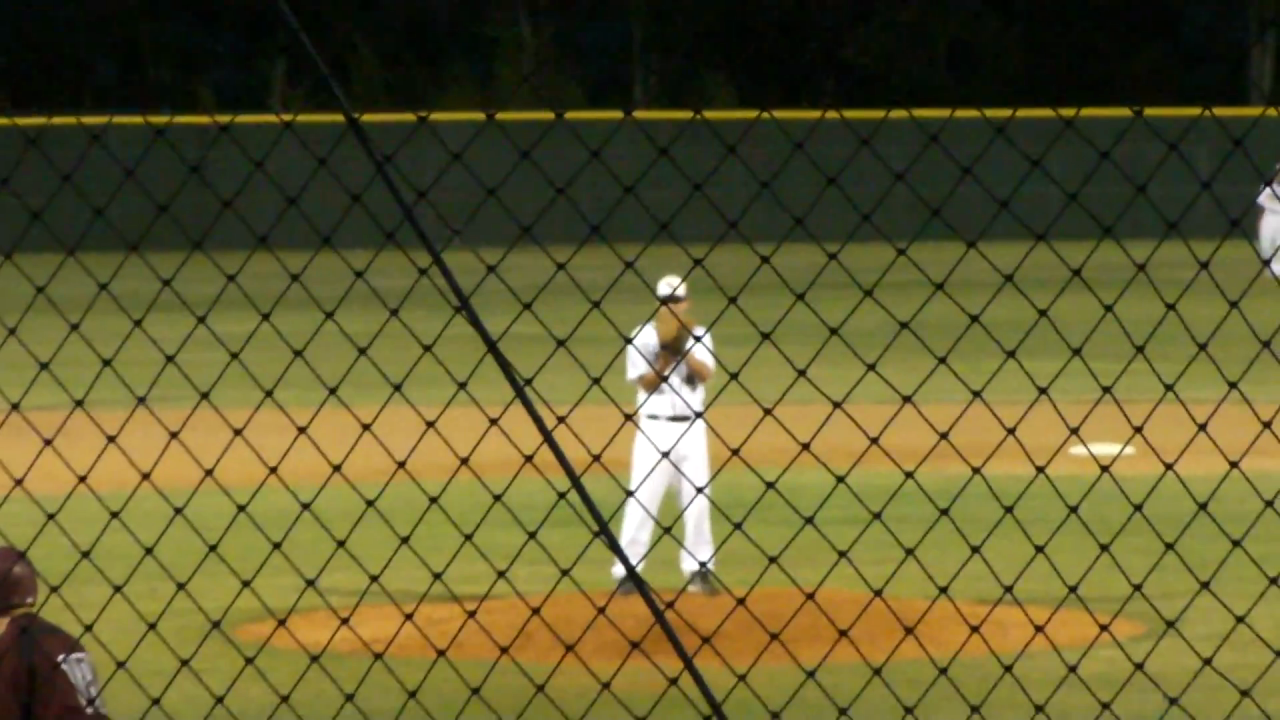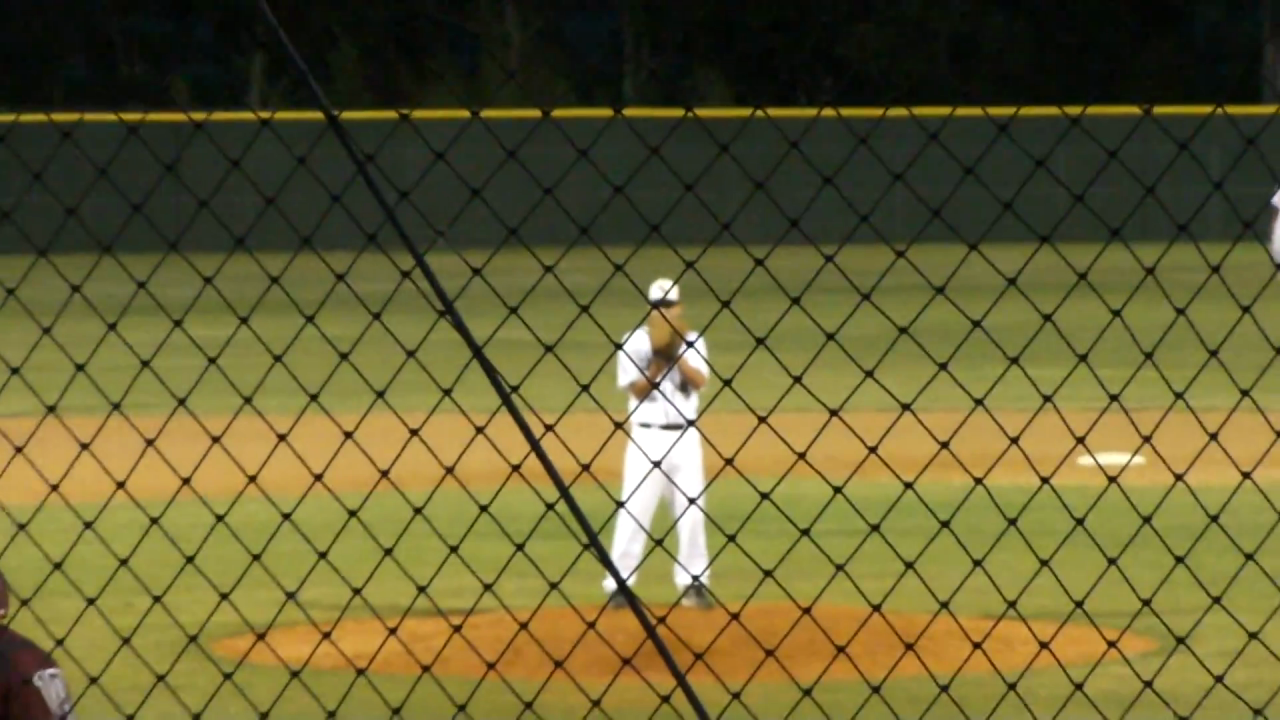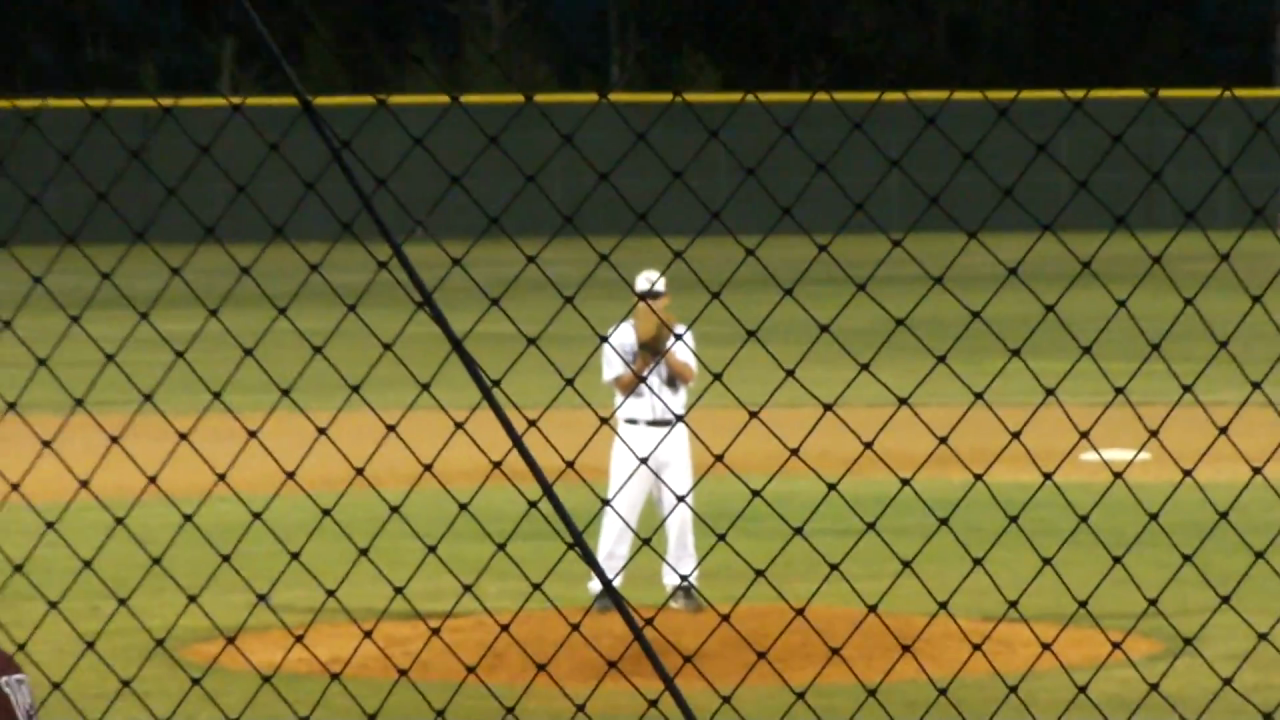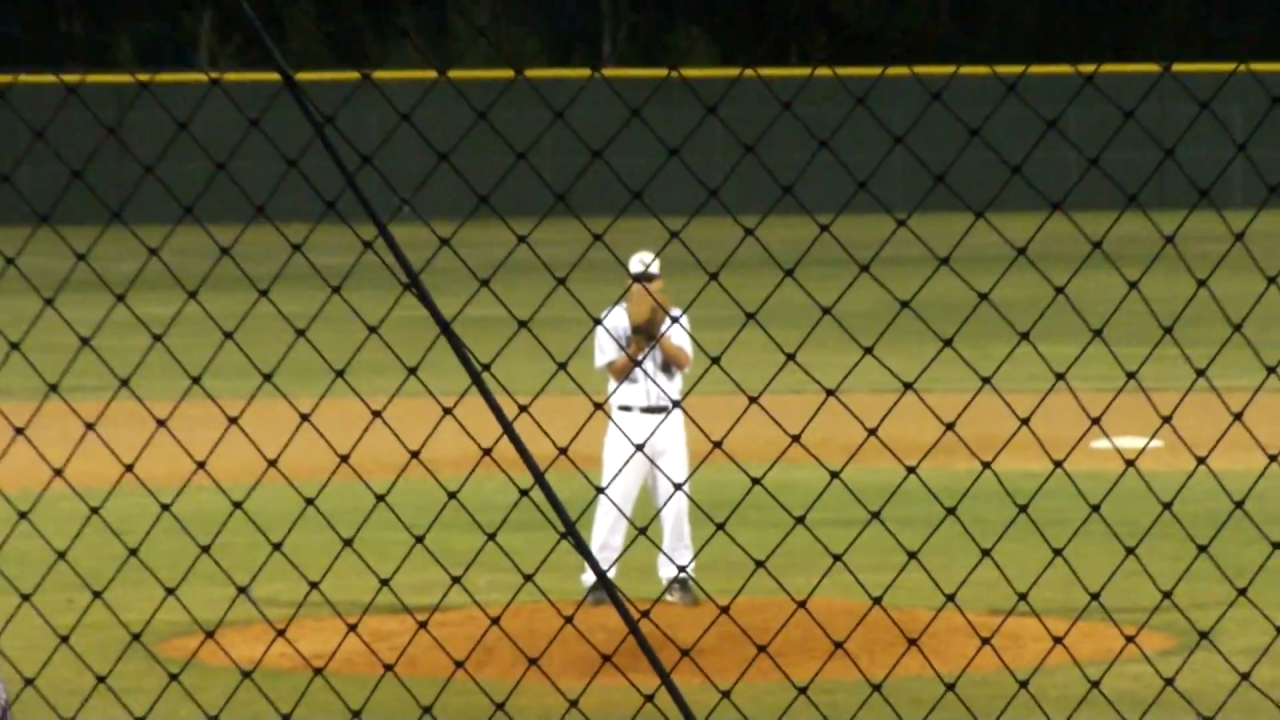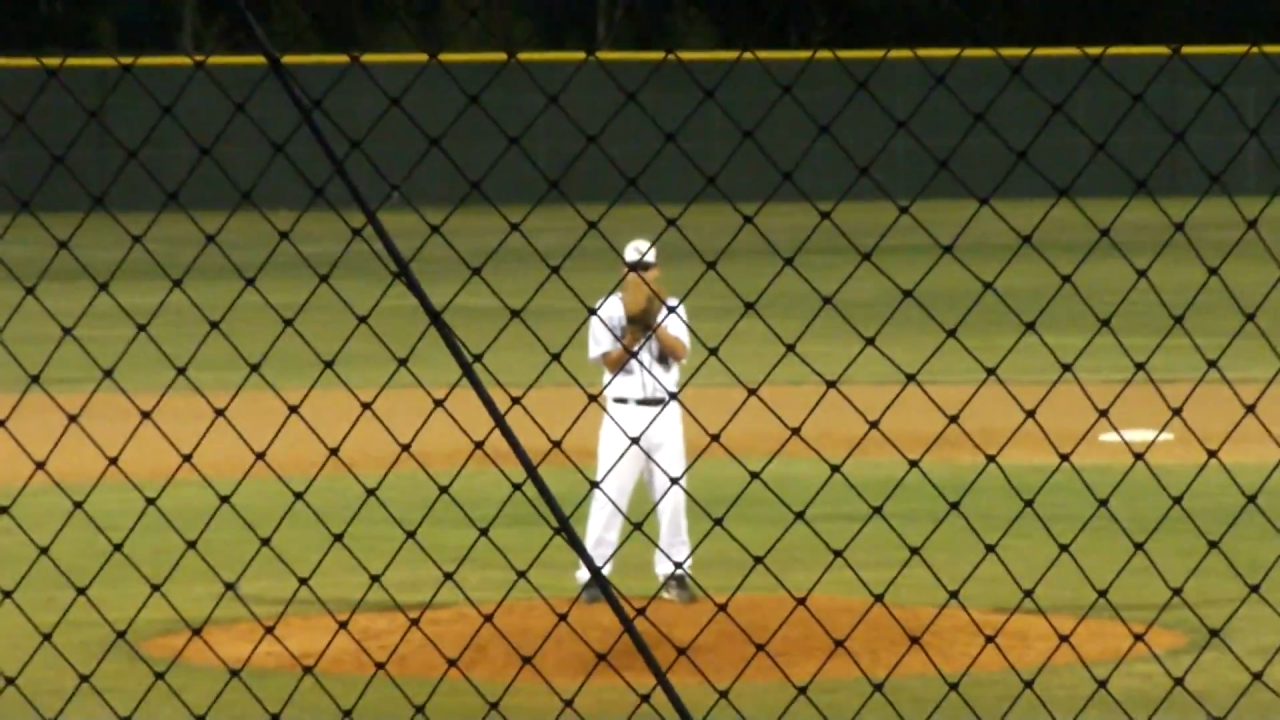
dt=0.1s
person 1, frame 1
left shoulder: (698, 335)
right shoulder: (642, 337)
left elbow: (706, 375)
right elbow: (646, 383)
left wrist: (683, 349)
right wrist: (666, 356)
left hip: (692, 427)
right hip: (655, 428)
left knee: (698, 498)
right knee: (642, 499)
left ankle: (699, 568)
right ankle: (627, 569)
person 1, frame 2
left shoulder: (692, 341)
right shoulder: (634, 342)
left elbow: (699, 381)
right elbow: (637, 390)
left wrist: (675, 355)
right wrist: (659, 362)
left hip: (685, 437)
right hip: (647, 437)
left knee: (691, 510)
right knee: (635, 510)
left ankle: (693, 582)
right ankle: (619, 583)
person 1, frame 3
left shoulder: (680, 334)
right shoulder: (619, 336)
left elbow: (688, 376)
right elbow: (622, 386)
left wrist: (663, 349)
right wrist: (645, 356)
left hip: (673, 432)
right hip: (634, 433)
left knee: (680, 508)
right knee: (621, 509)
left ankle: (682, 583)
right ankle: (604, 584)
person 1, frame 4
left shoulder: (675, 317)
right shoulder: (612, 319)
left elbow: (683, 361)
right elbow: (616, 370)
left wrist: (657, 332)
right wrist: (639, 341)
left hip: (669, 419)
right hip: (628, 420)
left knee: (676, 498)
right knee: (615, 498)
left ankle: (678, 576)
right ankle: (598, 577)
person 1, frame 5
left shoulder: (672, 307)
right shoulder: (606, 309)
left elbow: (680, 352)
right elbow: (610, 362)
left wrist: (654, 323)
right wrist: (634, 332)
left hip: (665, 411)
right hip: (623, 412)
left knee: (673, 493)
right knee: (610, 493)
left ankle: (675, 572)
right ankle: (593, 573)
